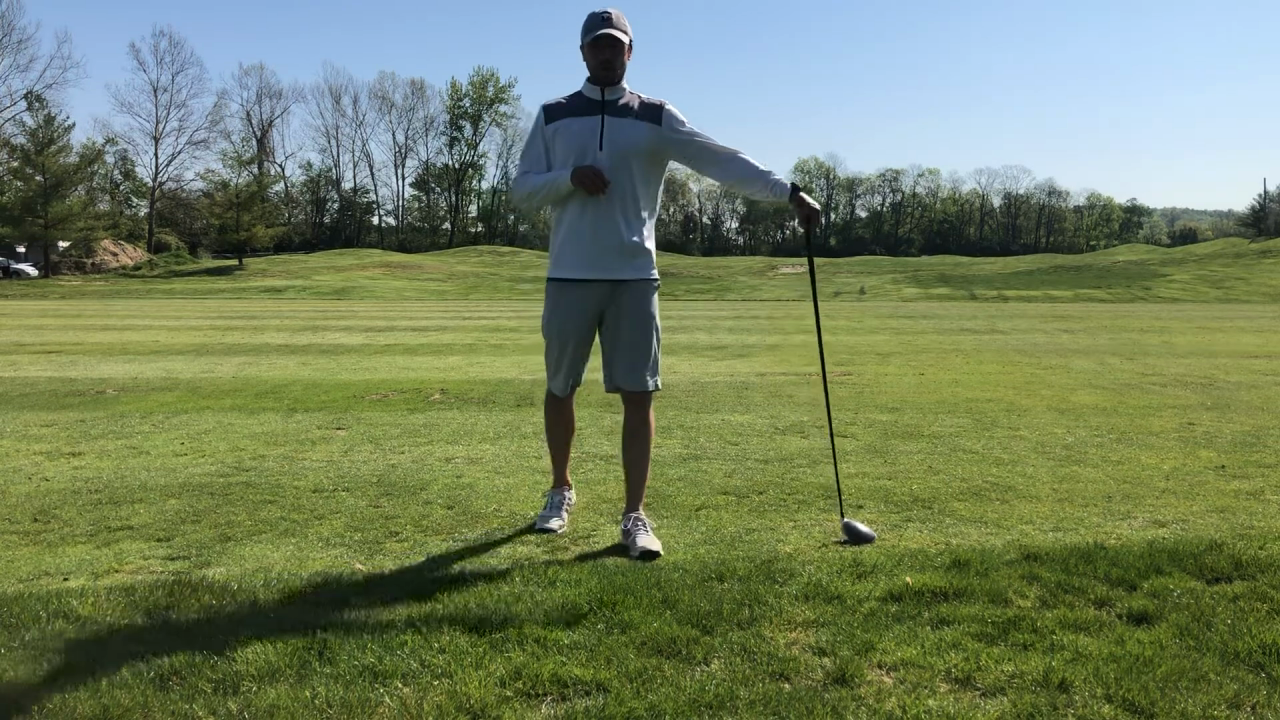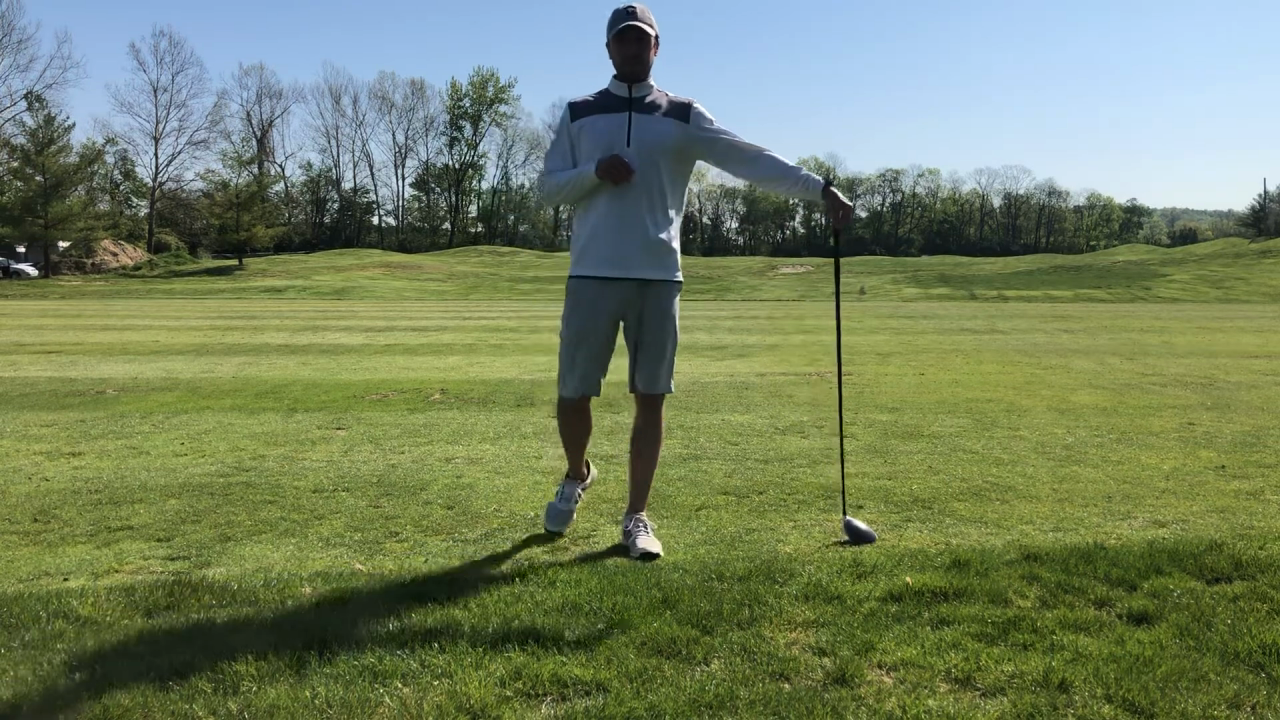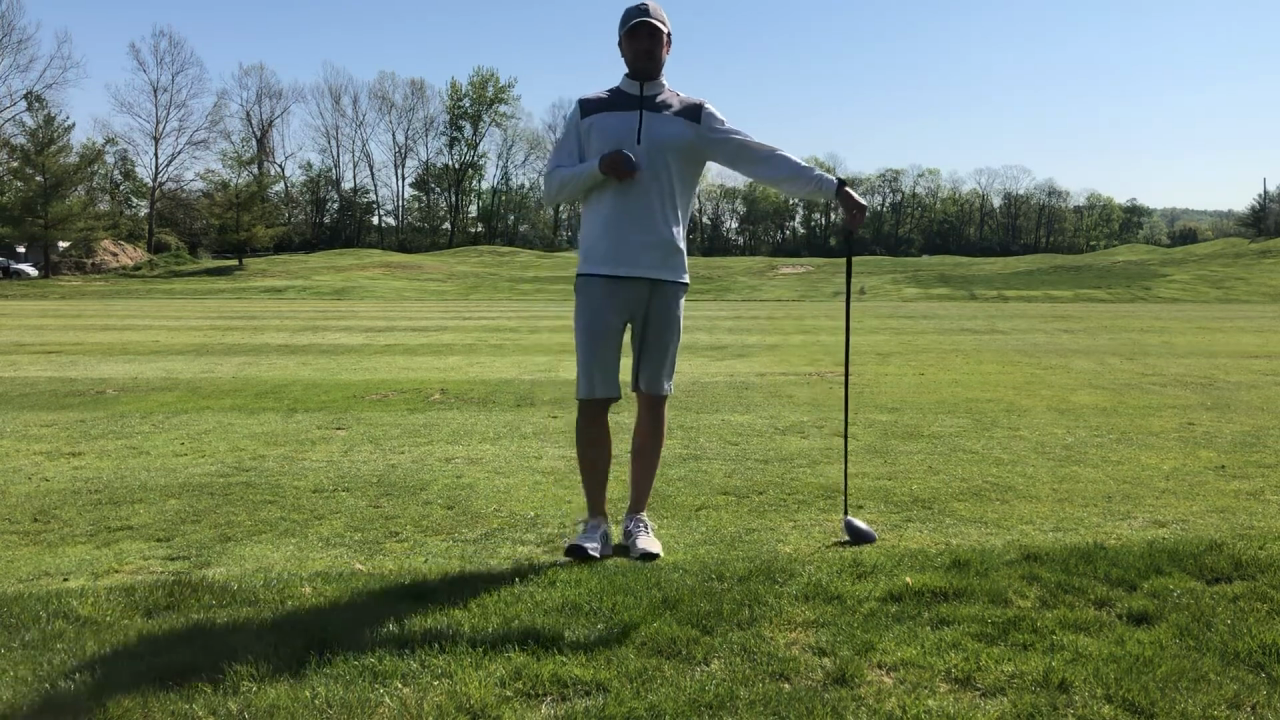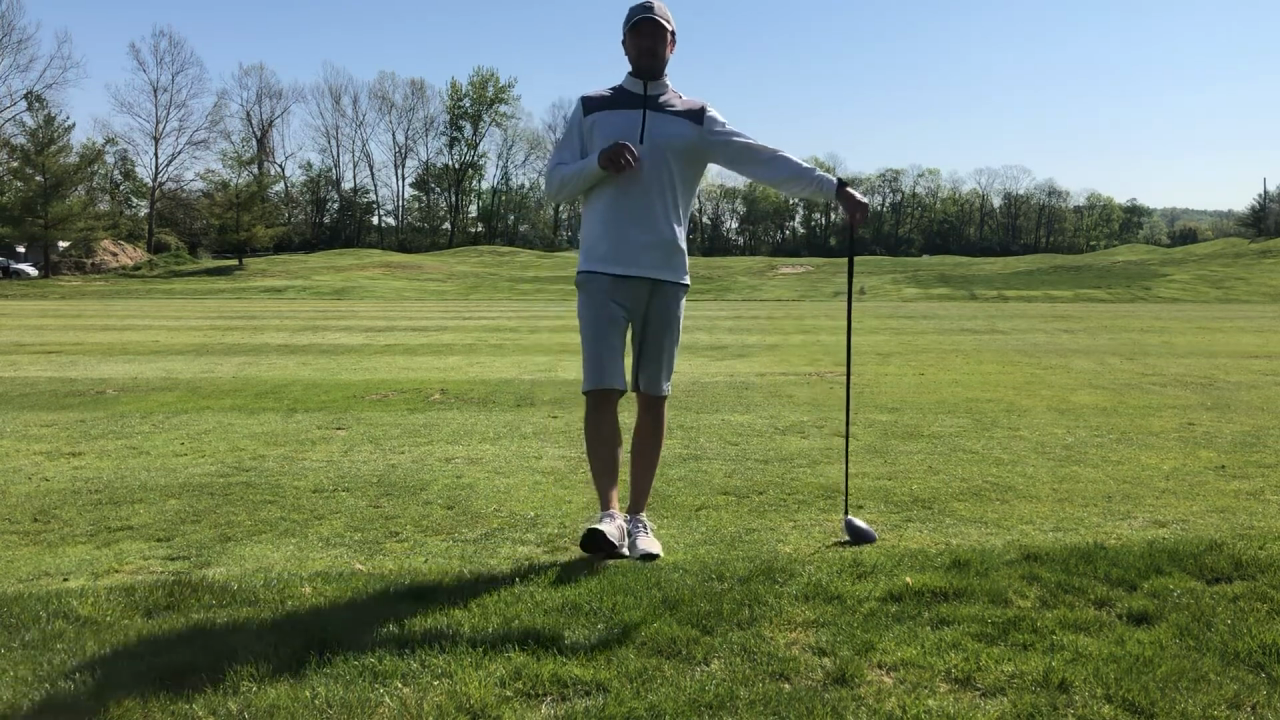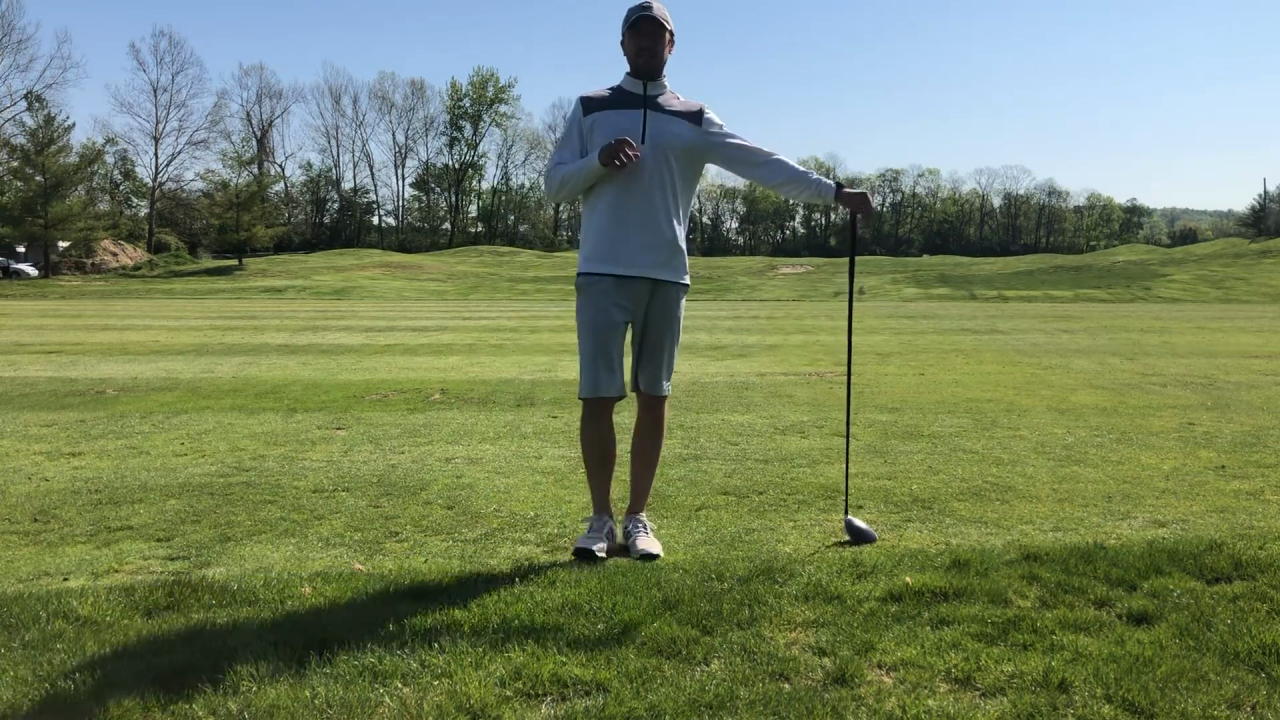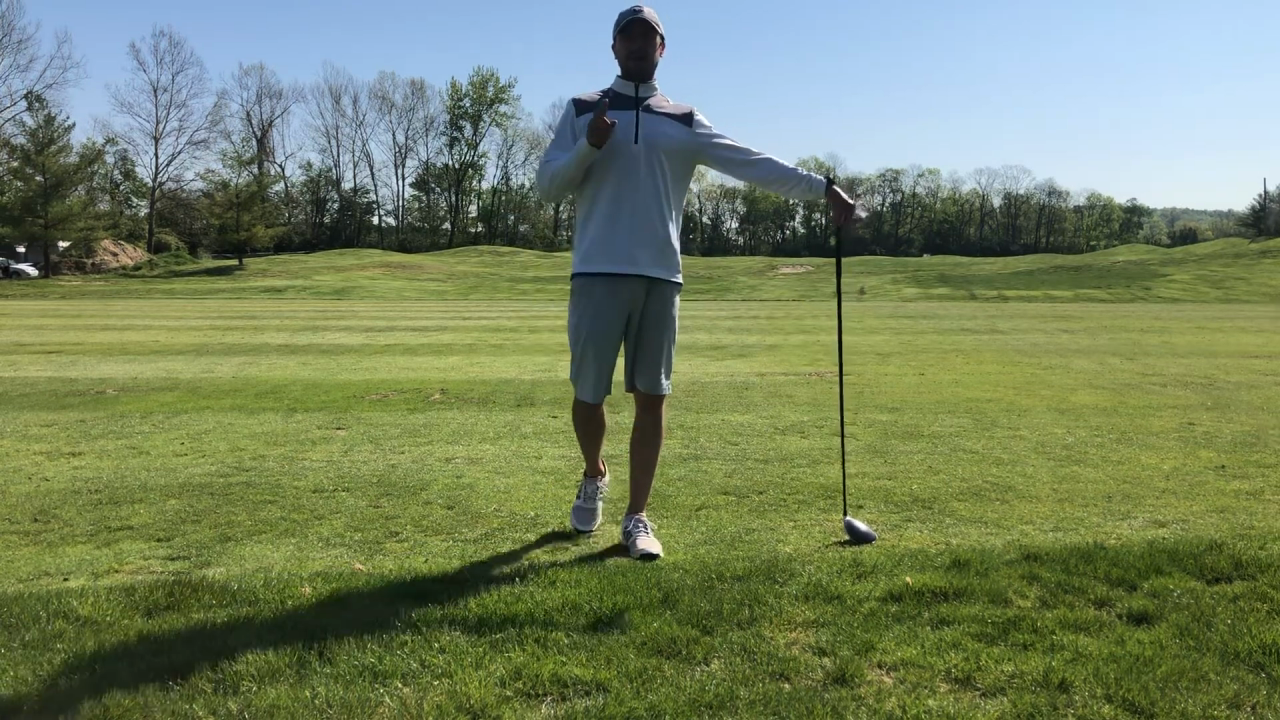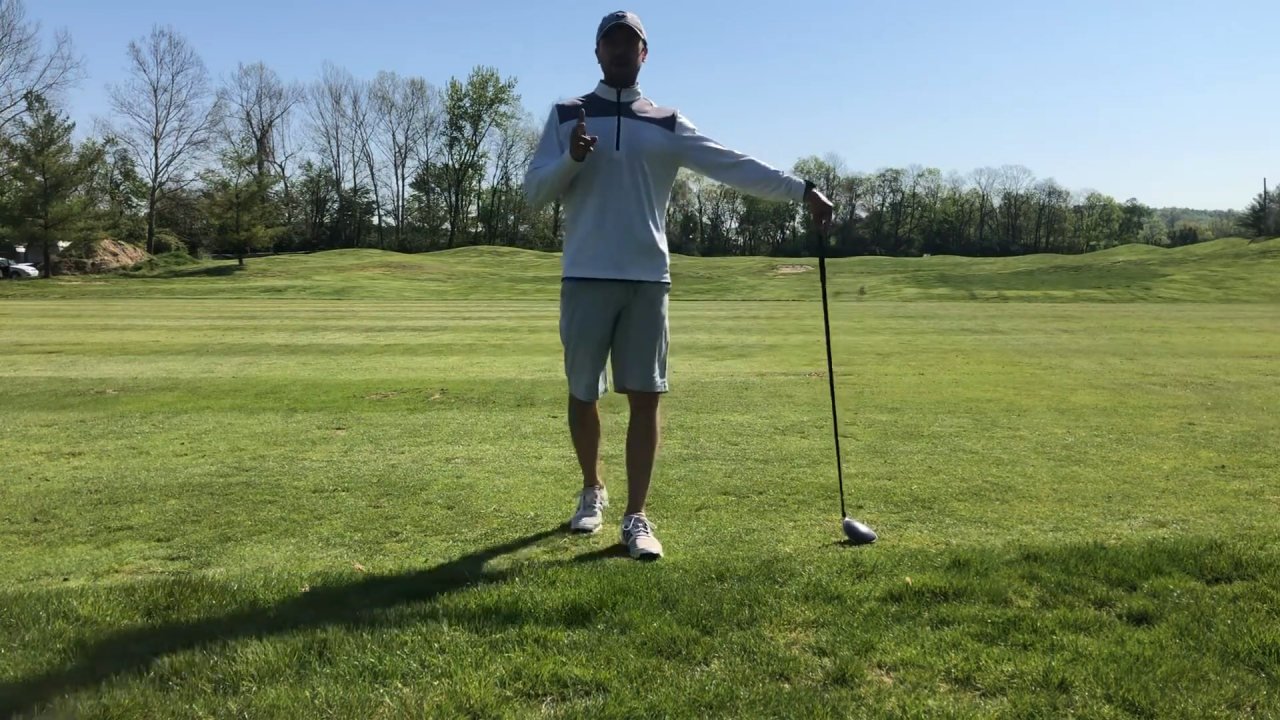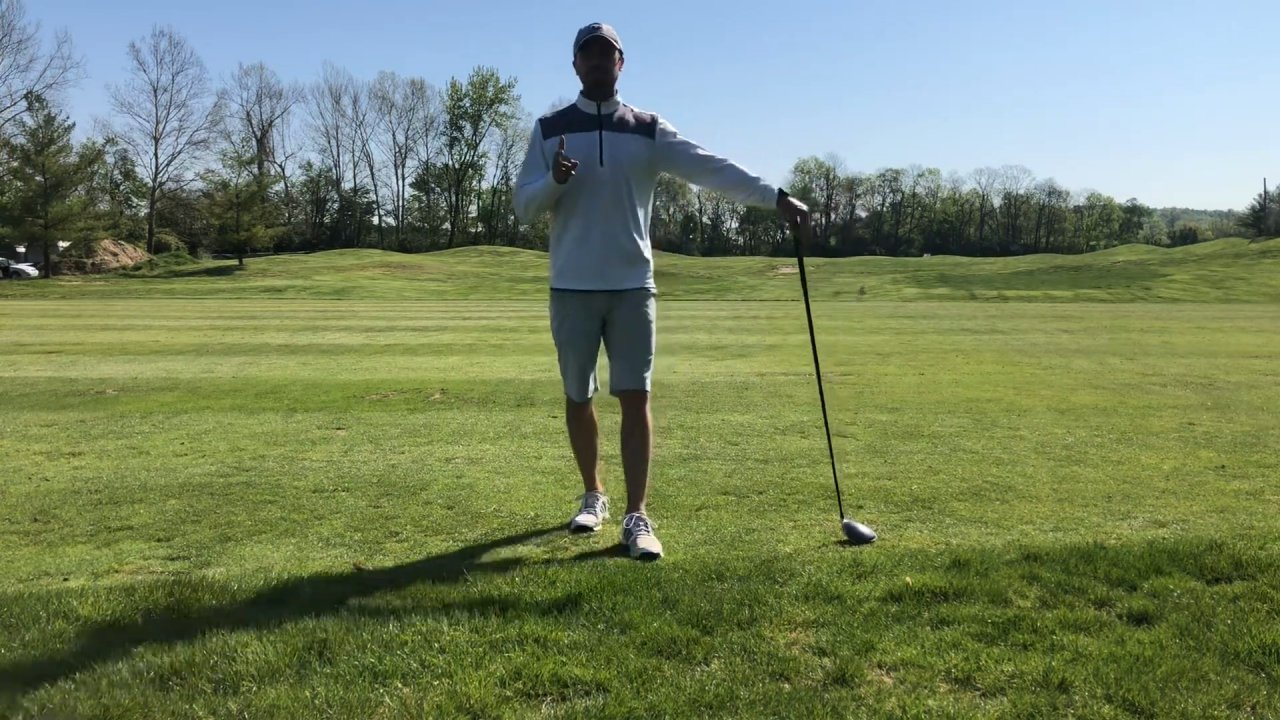
dt=0.3s
person 1, frame 1
left shoulder: (656, 116)
right shoulder: (553, 115)
left elbow: (723, 161)
right elbow: (522, 190)
left wrist: (788, 191)
right wrist: (570, 177)
left hip: (634, 276)
right hip: (569, 276)
left knee: (637, 396)
right knee: (559, 391)
left ankle: (634, 516)
right ankle: (562, 489)
person 1, frame 2
left shoulder: (683, 115)
right shoulder: (578, 113)
left elbow: (752, 160)
right elbow: (548, 189)
left wrist: (819, 187)
right wrist: (594, 171)
left hip: (658, 276)
right hip: (592, 274)
left knee: (651, 398)
right knee: (573, 394)
left ankle: (637, 517)
right ankle: (577, 474)
person 1, frame 3
left shoulder: (693, 116)
right shoulder: (588, 111)
left elbow: (764, 160)
right elbow: (553, 187)
left wrist: (833, 186)
right wrist: (598, 168)
left hip: (665, 275)
right hip: (602, 273)
left knee: (653, 398)
right knee: (595, 398)
left ankle: (637, 517)
right ankle: (596, 519)
person 1, frame 4
left shoulder: (696, 118)
right shoulder: (591, 108)
left elbow: (766, 161)
right elbow: (555, 185)
left wrist: (835, 188)
right wrist: (598, 162)
left hip: (666, 275)
right hip: (603, 272)
left knee: (653, 398)
right knee: (602, 391)
left ankle: (638, 517)
right ankle: (610, 515)
person 1, frame 5
left shoulder: (694, 119)
right shoulder: (589, 108)
left elbow: (764, 164)
right elbow: (555, 185)
left wrist: (833, 190)
right wrist: (599, 160)
left hip: (666, 275)
right hip: (603, 273)
left knee: (653, 398)
right knee: (598, 397)
left ankle: (637, 517)
right ankle: (601, 518)
person 1, frame 6
left shoulder: (684, 121)
right shoulder: (581, 110)
left elbow: (752, 163)
right elbow: (547, 184)
left wrist: (822, 187)
right wrist: (588, 145)
left hip: (660, 275)
right hip: (598, 272)
left knee: (652, 398)
right knee: (589, 394)
left ankle: (637, 517)
right ankle: (593, 477)
person 1, frame 7
left shoulder: (667, 123)
right shoulder: (567, 115)
left elbow: (733, 164)
right elbow: (535, 192)
left wrist: (800, 189)
right wrist: (571, 159)
left hip: (647, 278)
right hip: (585, 276)
left knee: (645, 396)
right knee: (583, 394)
left ankle: (637, 517)
right ankle: (592, 490)
person 1, frame 8
left shoulder: (648, 129)
right shoulder: (550, 128)
left elbow: (712, 168)
right elbow: (524, 205)
left wrist: (775, 196)
right wrist: (554, 179)
left hip: (632, 284)
right hip: (573, 285)
left knee: (635, 397)
right knee: (578, 396)
left ankle: (636, 516)
right ankle: (593, 495)
